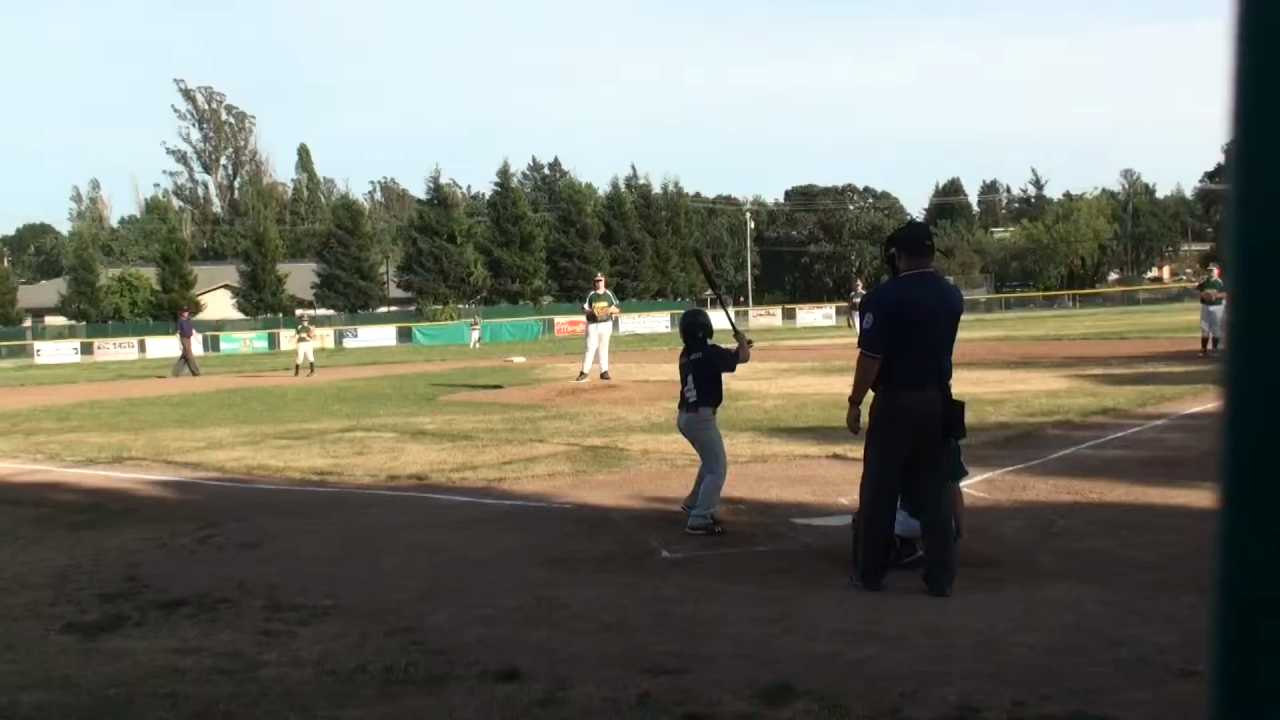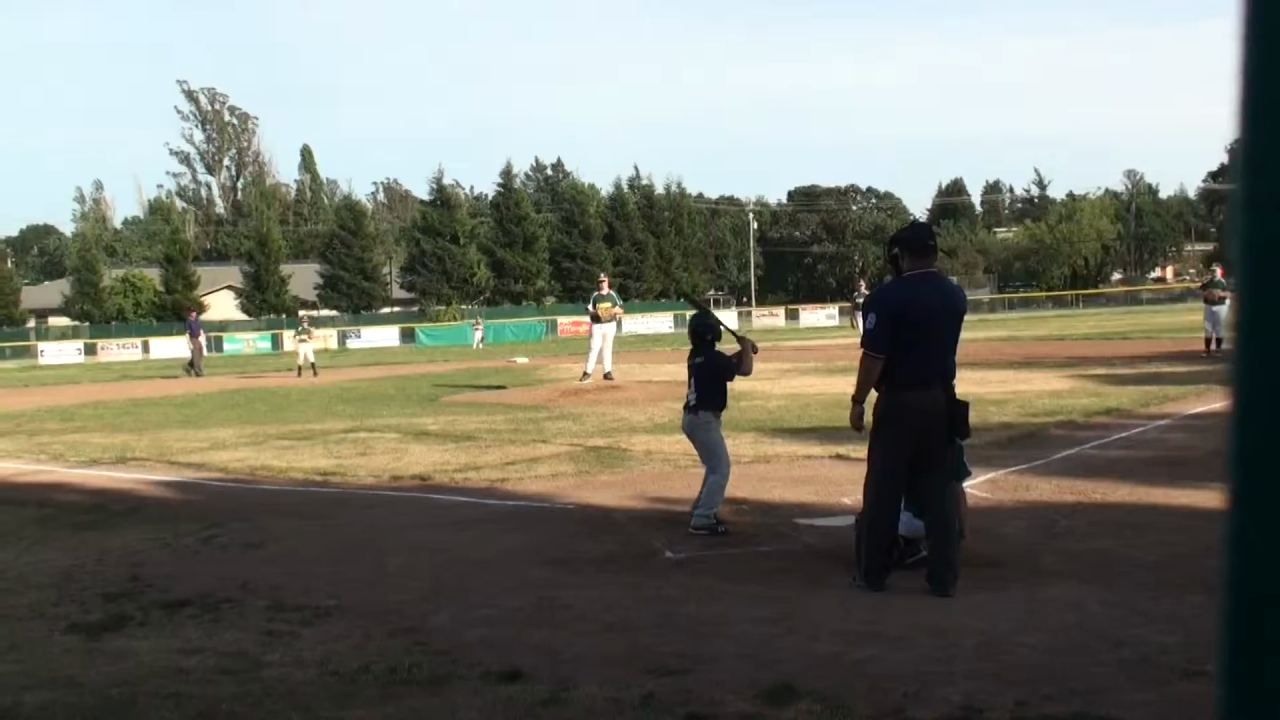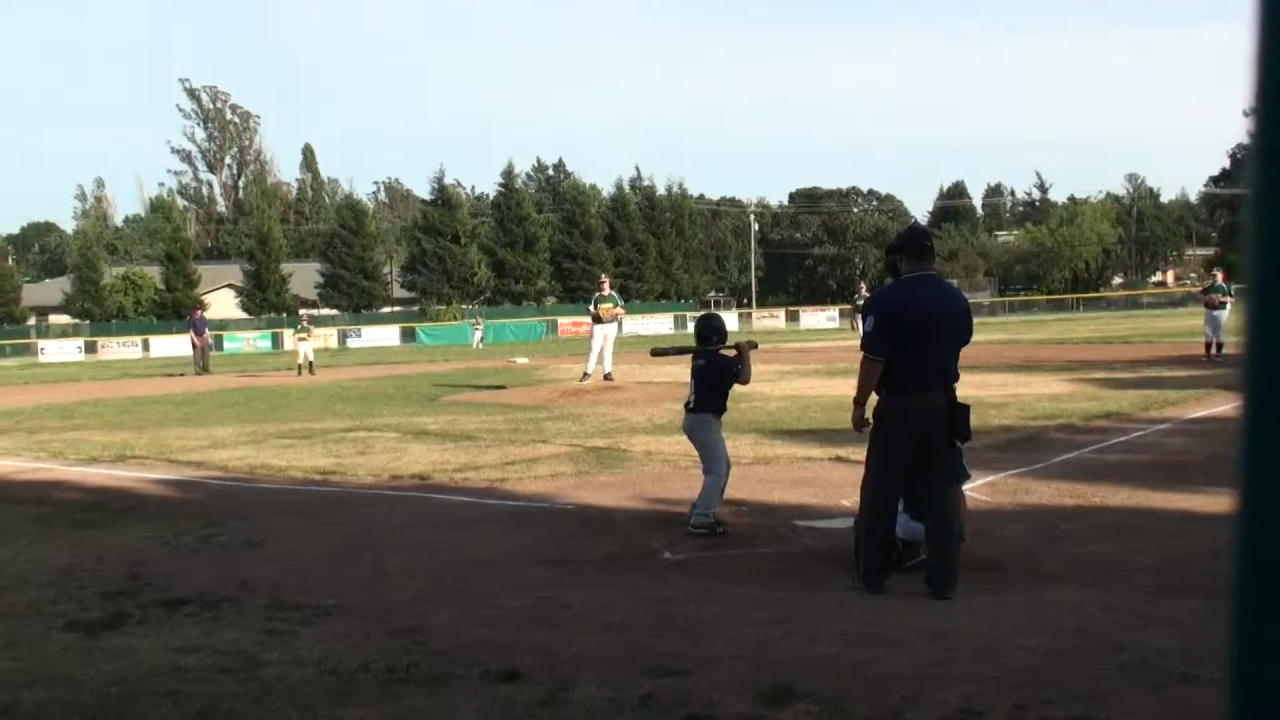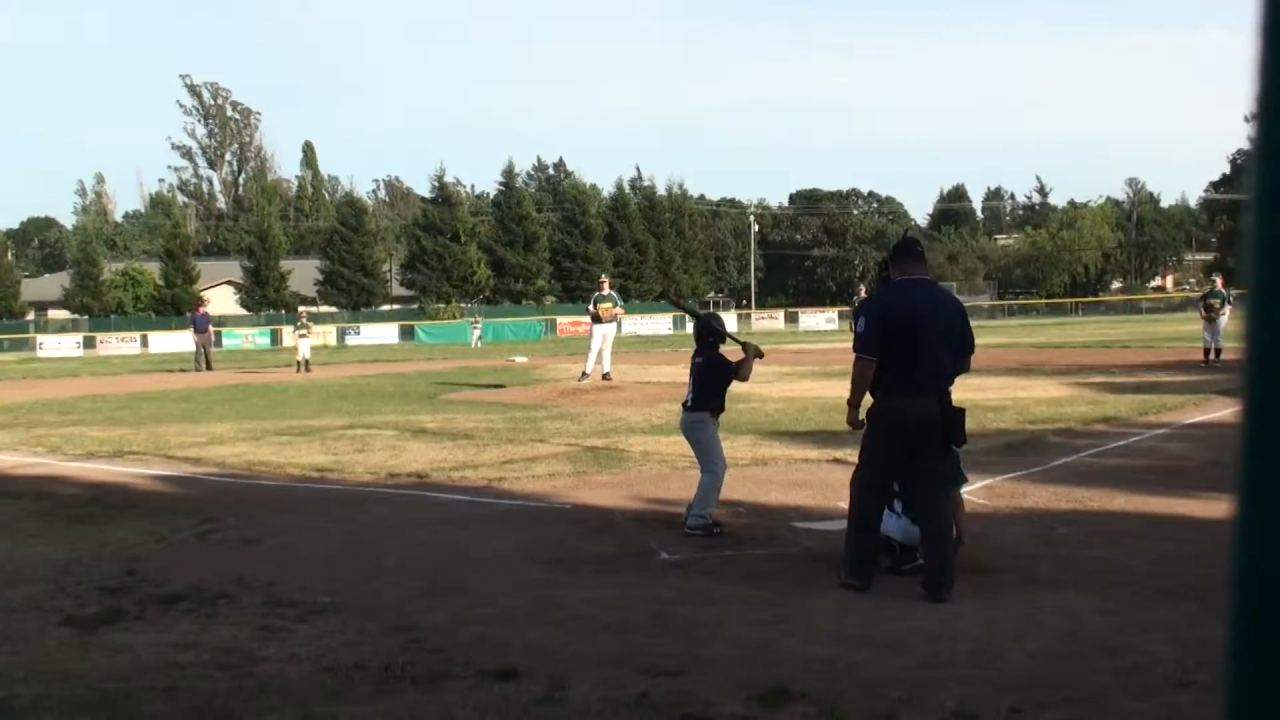
dt=0.2s
person 1, frame 1
left shoulder: (885, 296)
right shoulder: (951, 295)
left elbow: (871, 357)
left wrist: (855, 402)
left hip: (895, 403)
right hip: (937, 401)
left knee: (879, 489)
right knee: (934, 490)
left ankle: (869, 573)
right ankle: (940, 578)
person 1, frame 2
left shoulder: (888, 296)
right shoulder: (955, 295)
left elbow: (873, 357)
left wrist: (857, 402)
left hip: (899, 403)
right hip: (941, 402)
left knee: (883, 490)
right knee: (939, 491)
left ankle: (872, 574)
right ankle: (944, 578)
person 1, frame 3
left shoulder: (886, 299)
right shoulder: (956, 299)
left elbow: (873, 360)
left wrist: (859, 404)
left hip: (899, 406)
right hip: (941, 405)
left knee: (879, 492)
right knee: (938, 493)
left ankle: (871, 576)
right ankle: (943, 580)
person 1, frame 4
left shoulder: (879, 302)
right shoulder: (951, 304)
left elbow: (866, 361)
right elbow: (964, 362)
left wrist: (853, 405)
left hip: (892, 409)
right hip: (936, 409)
left knee: (868, 490)
right knee: (935, 496)
left ankle: (857, 572)
right ankle: (939, 583)
person 2, frame 1
left shoulder: (686, 354)
right shoulder: (709, 352)
right elbow: (744, 357)
left wrist: (739, 347)
right wrist: (742, 341)
left hip: (686, 416)
right hip: (701, 417)
left knee: (710, 462)
right knee: (716, 468)
left ankle: (694, 505)
right ankle: (699, 521)
person 2, frame 2
left shoulder: (696, 355)
right shoulder: (712, 357)
left elbow: (725, 364)
right elbow: (746, 370)
left wrist: (741, 351)
right wrist: (747, 349)
left hip: (695, 417)
right hip: (703, 419)
left knee: (718, 465)
right knee: (718, 470)
left ankle: (702, 509)
right ankle: (702, 521)
person 2, frame 3
left shoulder: (702, 356)
right shoulder: (716, 361)
left elbow: (730, 365)
right elbow: (744, 378)
left wrist: (742, 353)
right wrist: (745, 353)
left hip: (698, 418)
right hip: (704, 420)
left knee: (722, 466)
right knee: (716, 471)
left ankle: (701, 511)
right ankle: (701, 520)
person 2, frame 4
left shoulder: (701, 356)
right shoulder: (713, 358)
left elbow: (731, 369)
right elbow: (743, 375)
left wrist: (748, 357)
right wrist: (750, 352)
left hip: (695, 418)
right hip: (700, 420)
left knee: (716, 467)
right knee: (714, 470)
left ankle: (696, 513)
right ankle: (697, 521)
